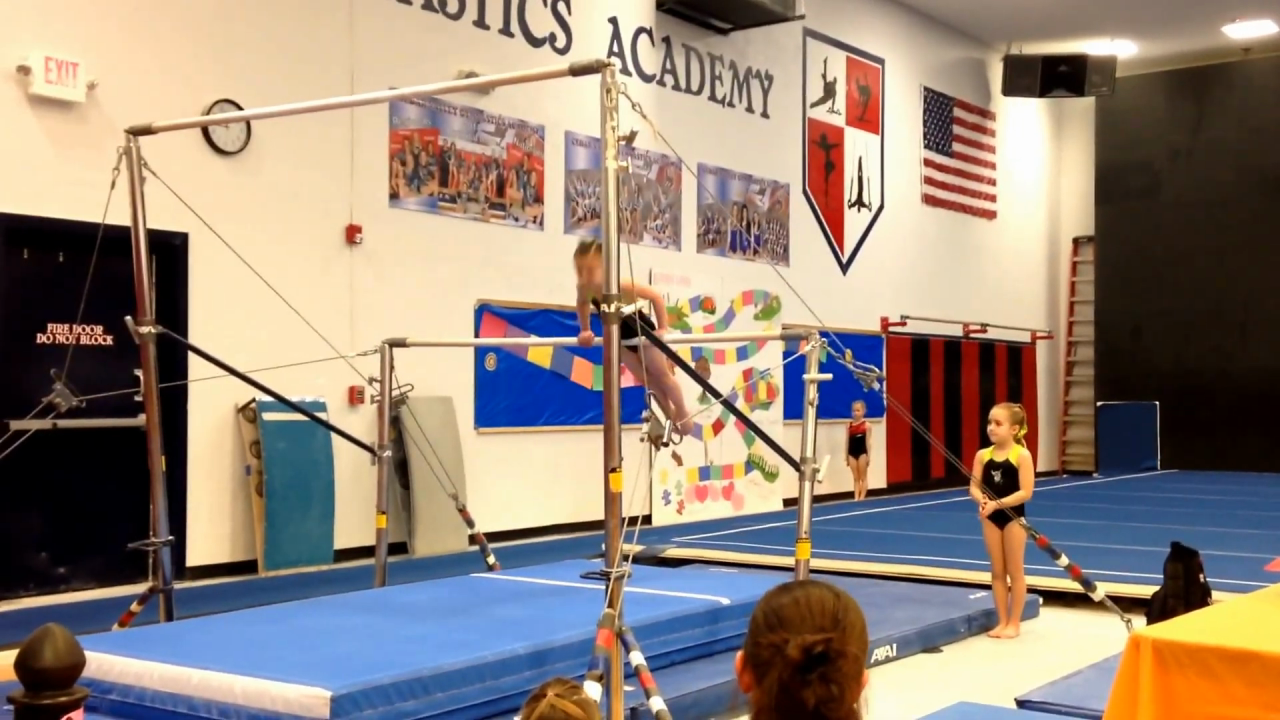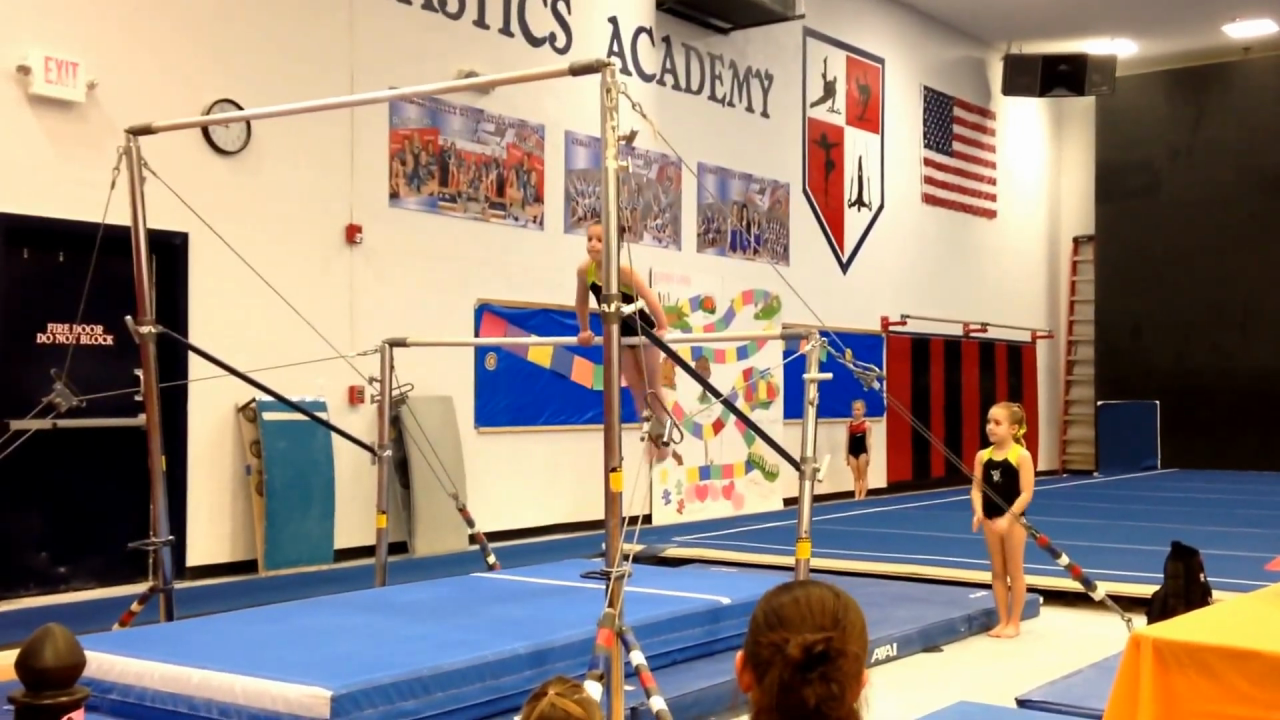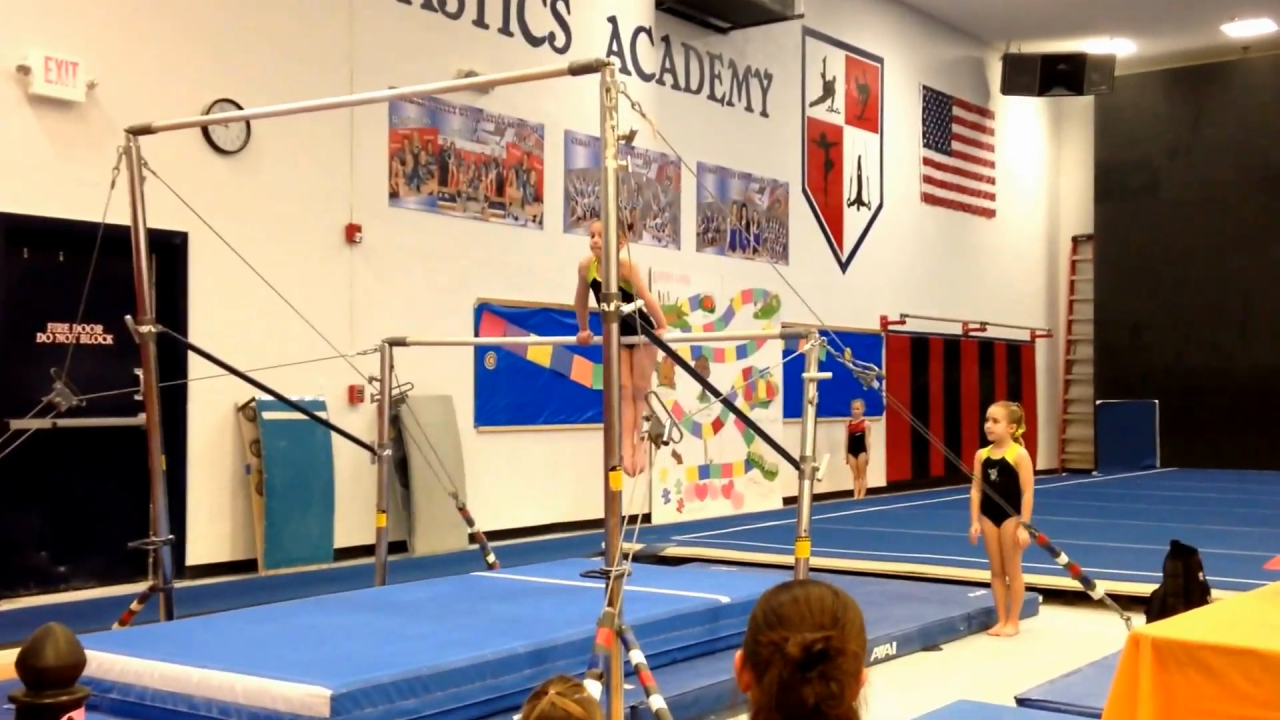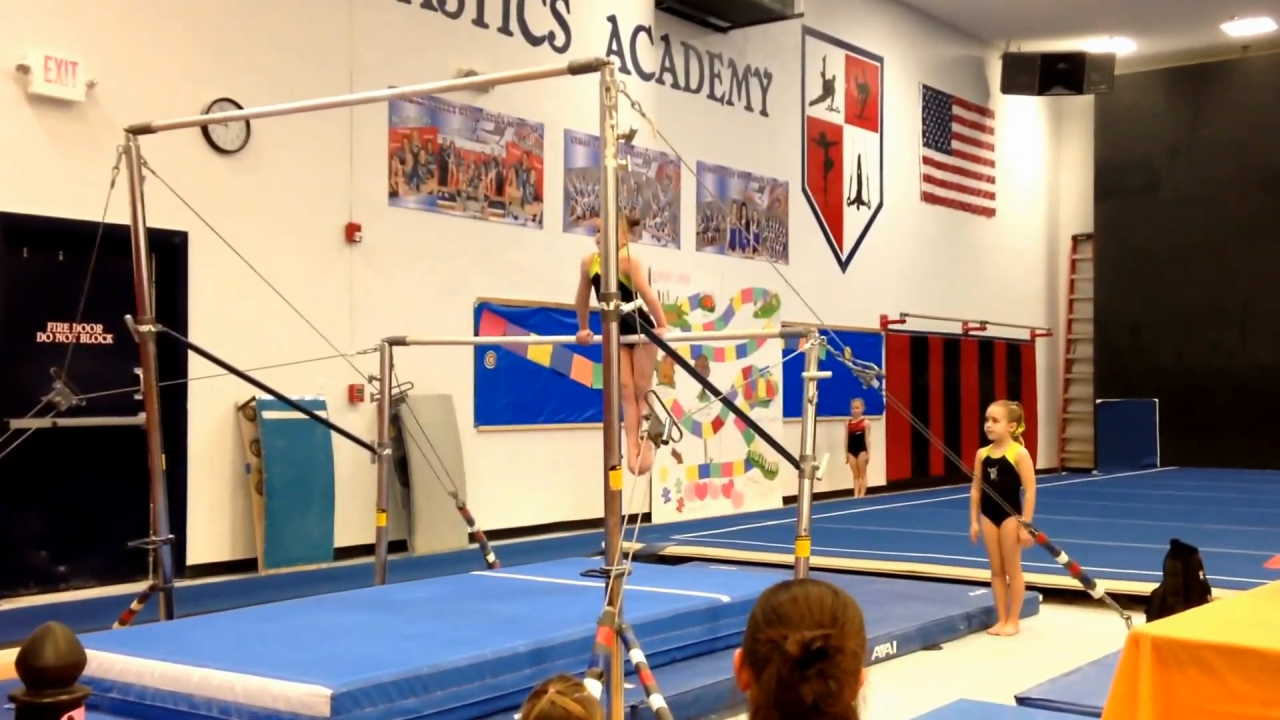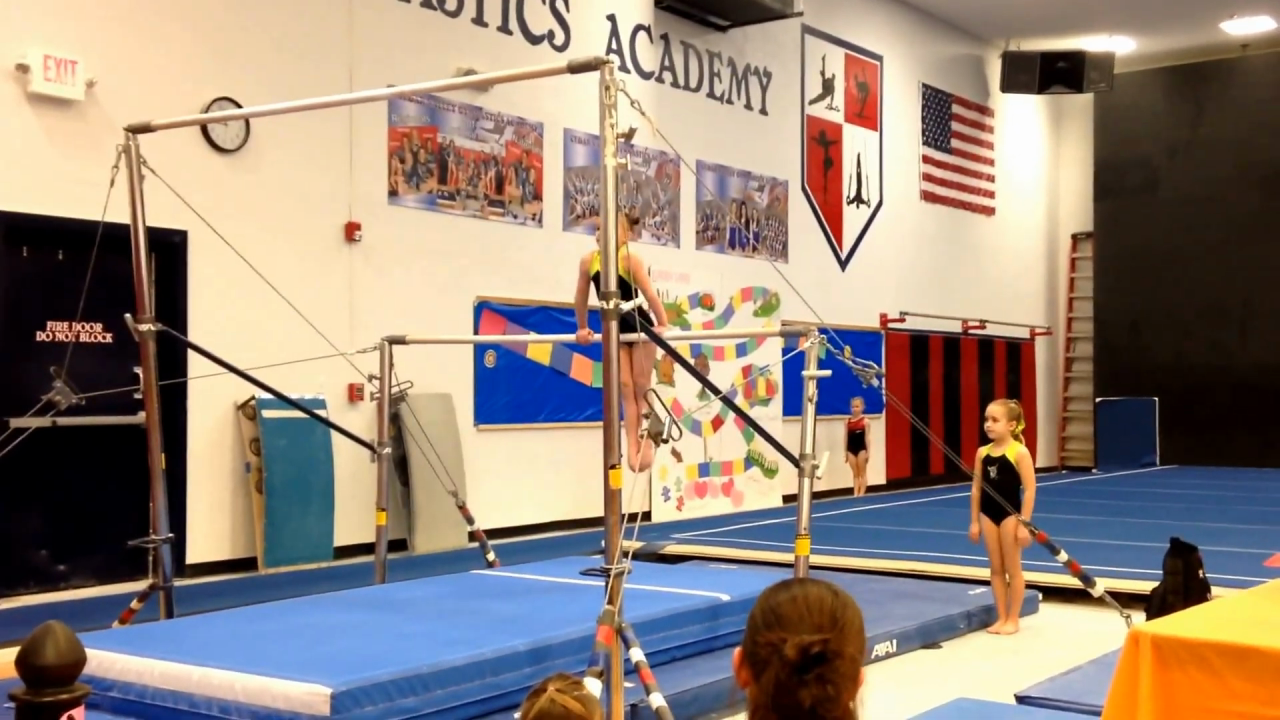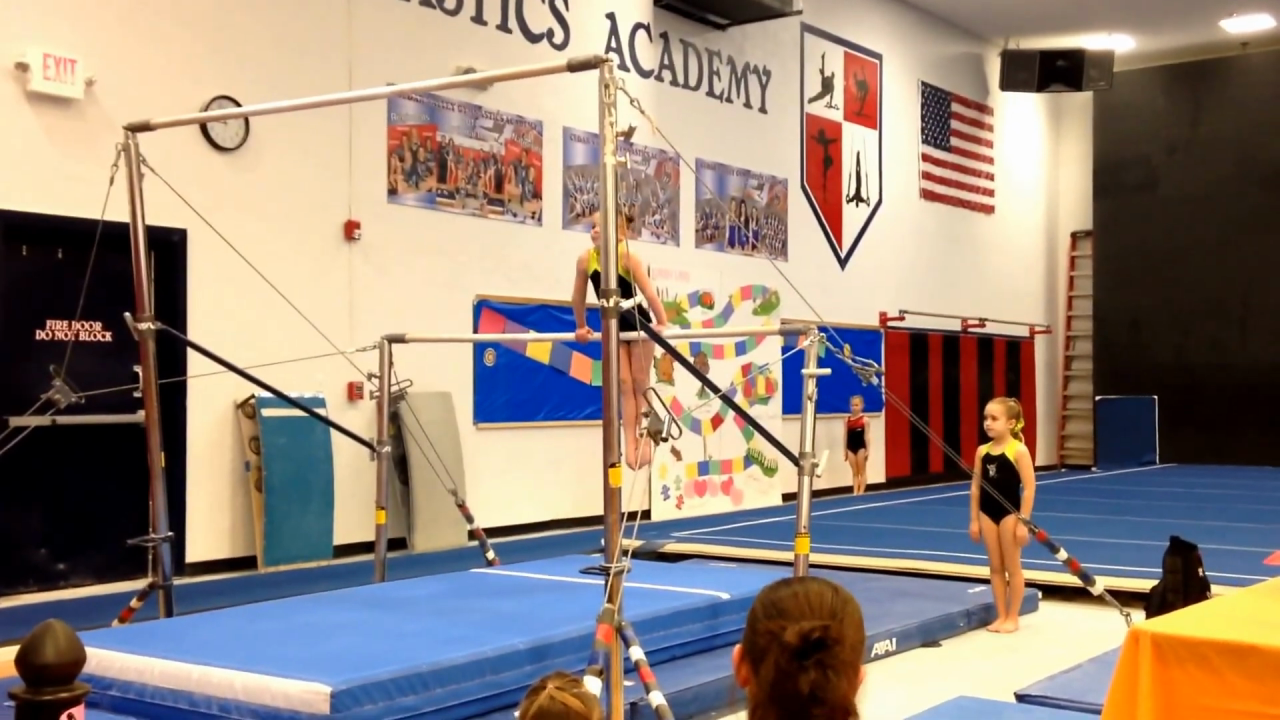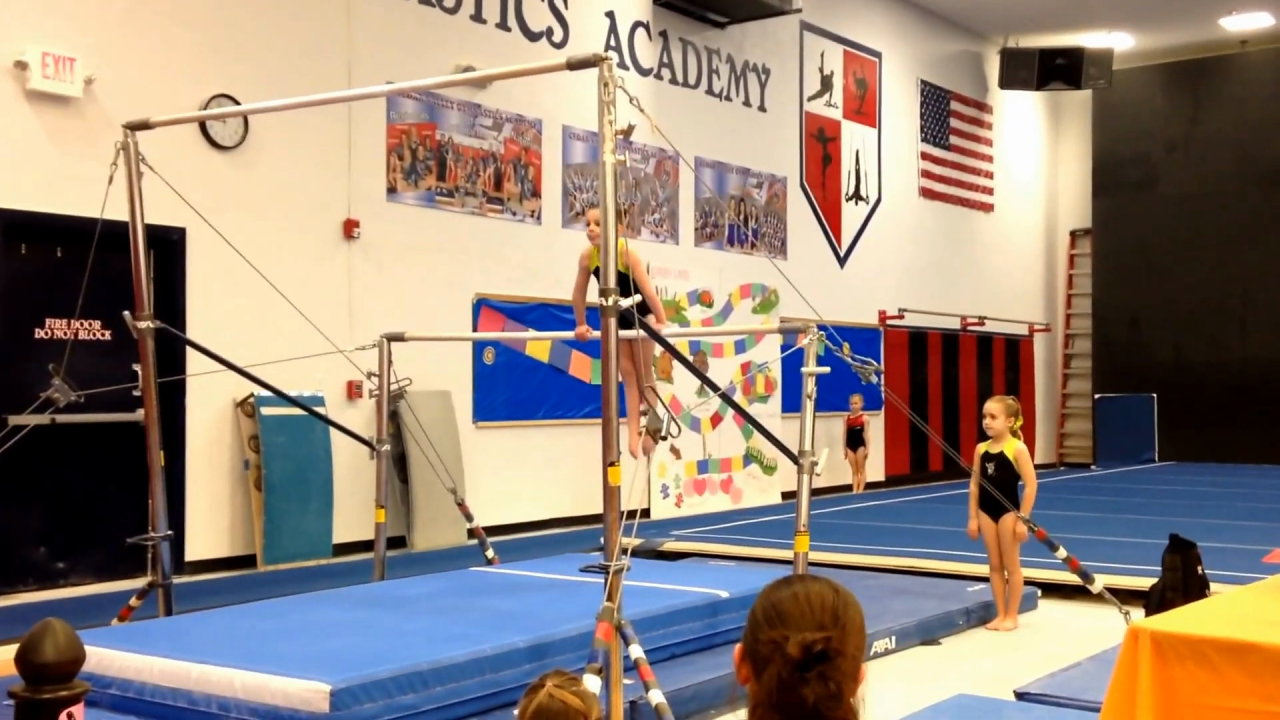
dt=0.2s
person 1, frame 1
left shoulder: (620, 286)
right shoulder: (583, 286)
left elbow: (656, 297)
right elbow: (582, 308)
left wrist: (662, 329)
right wrist: (586, 331)
left hip: (641, 331)
right hip: (620, 335)
left knee: (662, 376)
right knee: (648, 381)
left ankle: (683, 415)
right ankle: (671, 417)
person 1, frame 2
left shoulder: (622, 270)
right shoulder: (584, 270)
left elbow: (649, 299)
right elbow: (581, 303)
left wrist: (662, 328)
right wrist: (585, 330)
left hip: (643, 330)
right hip: (619, 334)
left knee: (651, 385)
right knee: (636, 387)
left ankle: (661, 432)
right ankle: (652, 438)
person 1, frame 3
left shoulder: (624, 265)
right shoulder: (586, 266)
left elbow: (646, 297)
right elbow: (581, 301)
left wrist: (661, 327)
right wrist: (584, 330)
left hip: (641, 330)
right hip: (616, 334)
left knee: (640, 390)
right knee: (624, 391)
left ankle: (641, 447)
right ankle: (627, 448)
person 1, frame 4
left shoulder: (628, 261)
right shoulder: (589, 262)
left elbow: (647, 295)
right elbow: (582, 298)
left wrist: (662, 326)
right wrist: (583, 328)
left hip: (641, 329)
right hip: (616, 332)
left knee: (641, 389)
right knee: (625, 389)
left ankle: (646, 446)
right ankle: (632, 448)
person 1, frame 5
left shoulder: (630, 259)
right shoulder: (588, 261)
left elbow: (649, 293)
right elbow: (581, 298)
left wrist: (662, 324)
right wrist: (582, 328)
left hip: (640, 327)
right hip: (614, 330)
left knee: (641, 386)
right knee: (625, 388)
left ankle: (645, 443)
right ankle: (632, 446)
person 1, frame 6
left shoulder: (627, 256)
right shoulder: (585, 260)
left elbow: (648, 291)
right elbow: (578, 297)
left wrist: (662, 323)
right wrist: (582, 326)
left hip: (639, 323)
right hip: (614, 327)
left knee: (640, 384)
right knee: (624, 384)
left ankle: (645, 441)
right ankle: (630, 444)
person 1, frame 7
left shoulder: (625, 252)
right shoulder: (587, 256)
left elbow: (646, 287)
right elbow: (579, 293)
left wrist: (661, 322)
right wrist: (581, 324)
left hip: (642, 313)
right hip: (618, 316)
left knee: (644, 373)
right knee: (628, 374)
right ankle: (634, 432)
person 2, frame 1
left shoulder: (1022, 455)
right shoulder: (983, 455)
left elbow: (1025, 492)
right elbow: (974, 486)
left wrist: (997, 504)
right wrist: (982, 499)
left hip: (1013, 517)
right hip: (991, 517)
left knee: (1015, 572)
right knee: (997, 572)
left ankle: (1014, 623)
right ankle: (1002, 621)
person 2, frame 2
left shoulder: (1021, 455)
right shoulder: (983, 456)
left elbow: (1026, 493)
right elbow: (976, 488)
left wrist: (1008, 517)
right wrist: (978, 512)
left hip: (1012, 518)
right hip: (990, 518)
left knee: (1014, 571)
right knee: (997, 571)
left ankle: (1014, 622)
right ankle: (1002, 621)
person 2, frame 3
left shoulder: (1019, 454)
right shoulder: (982, 455)
left elbow: (1028, 493)
right elbow: (976, 490)
left wrist: (1024, 526)
right wrist: (975, 520)
left hip: (1010, 517)
right hip: (989, 516)
left knee: (1012, 570)
right knee: (996, 570)
left ankle: (1013, 621)
right ankle: (1001, 619)
person 2, frame 4
left shoulder: (1019, 453)
right shoulder: (982, 453)
left elbow: (1030, 491)
right elbow: (976, 489)
left wrist: (1026, 525)
right wrist: (974, 520)
left hip: (1010, 516)
right hip: (988, 515)
left knee: (1012, 569)
right knee: (996, 569)
left ankle: (1013, 620)
right ankle: (1001, 618)
person 2, frame 5
left shoulder: (1019, 452)
right shoulder: (983, 452)
left elbow: (1029, 490)
right elbow: (976, 488)
left wrist: (1024, 524)
right wrist: (974, 520)
left hip: (1010, 515)
right hip: (988, 515)
left knee: (1012, 568)
right knee: (996, 568)
left ankle: (1013, 619)
right ankle: (1001, 617)
person 2, frame 6
left shoulder: (1019, 451)
right shoulder: (982, 451)
left elbow: (1029, 489)
right elbow: (976, 487)
left wrist: (1023, 522)
right wrist: (974, 519)
left hip: (1010, 514)
right hip: (987, 513)
left knee: (1012, 567)
right knee: (995, 567)
left ankle: (1013, 617)
right ankle: (1001, 616)
person 2, frame 7
left shoulder: (1017, 448)
right shoulder: (981, 449)
left elbow: (1031, 485)
right elbow: (974, 484)
left wrist: (1023, 520)
right wrist: (972, 517)
left hip: (1008, 512)
right hip: (986, 511)
left knee: (1011, 565)
right knee: (994, 565)
left ankle: (1011, 616)
right ankle: (1000, 614)
